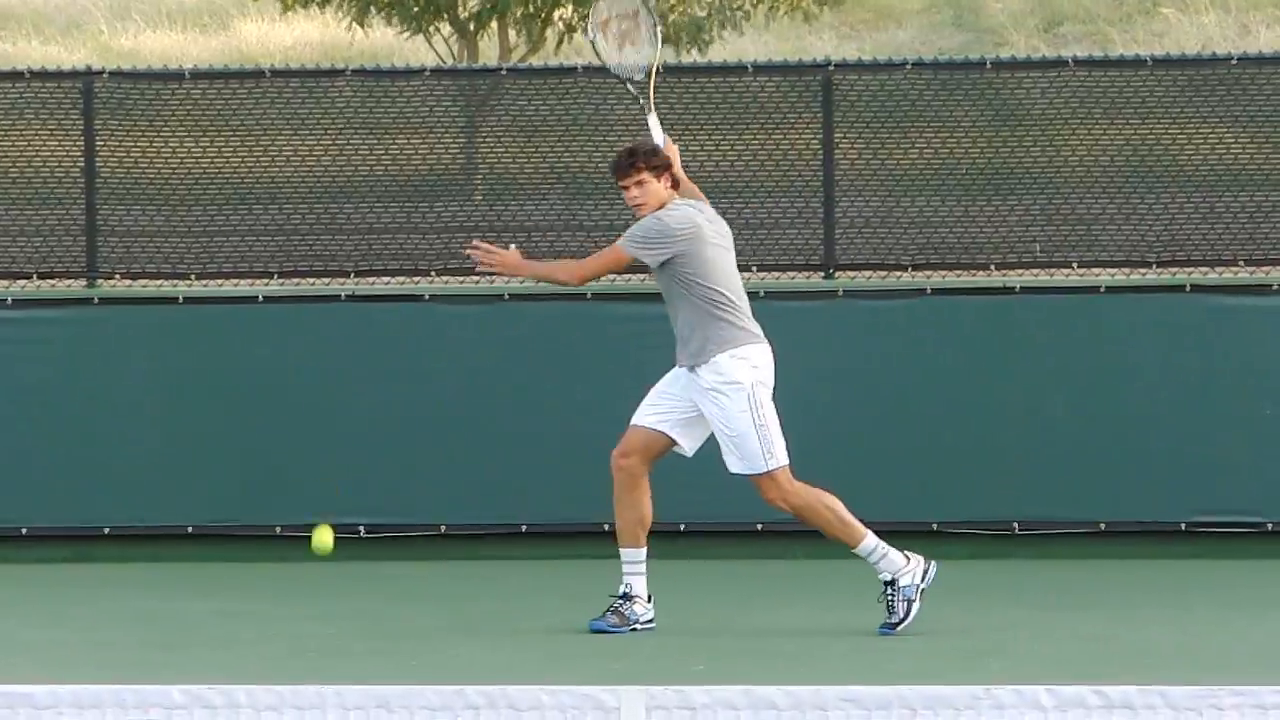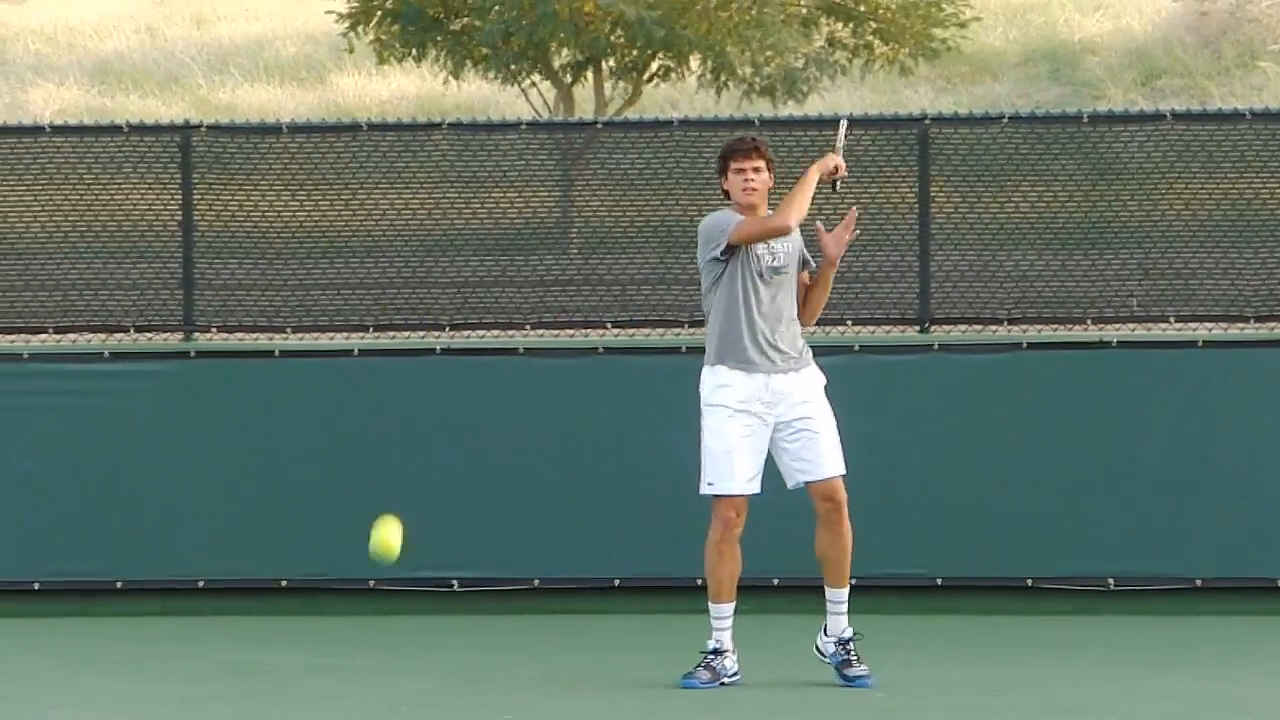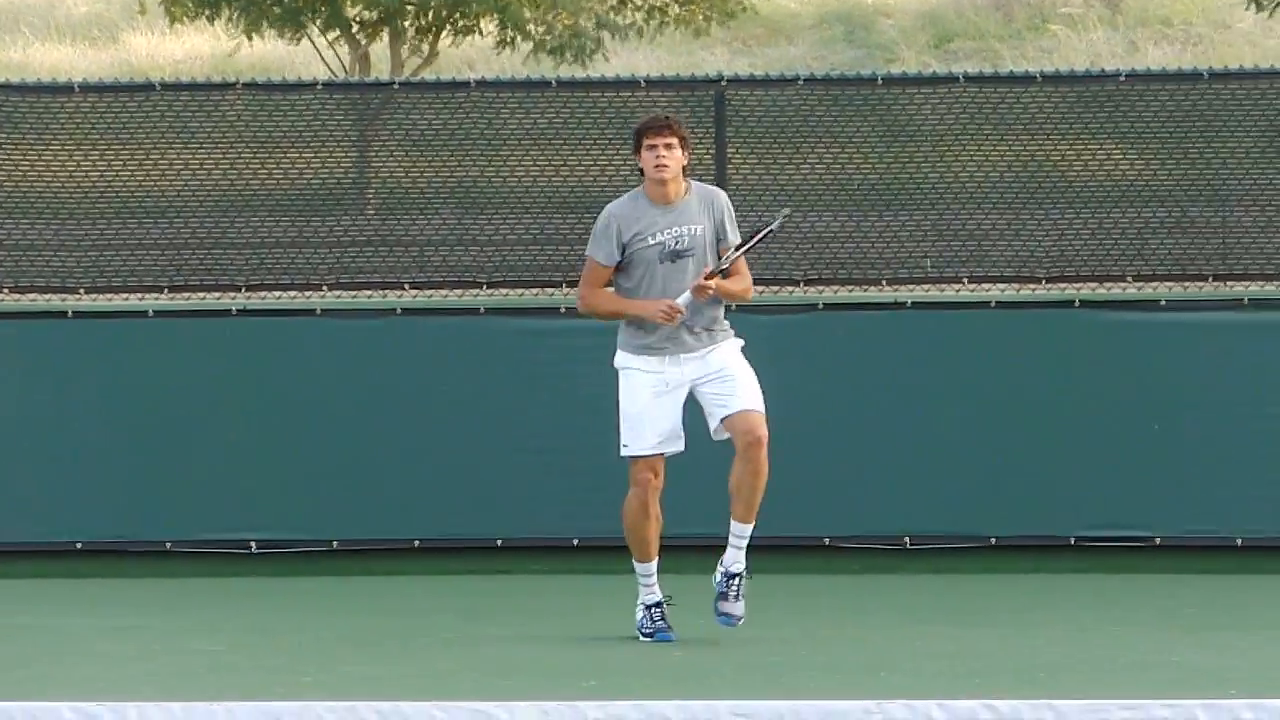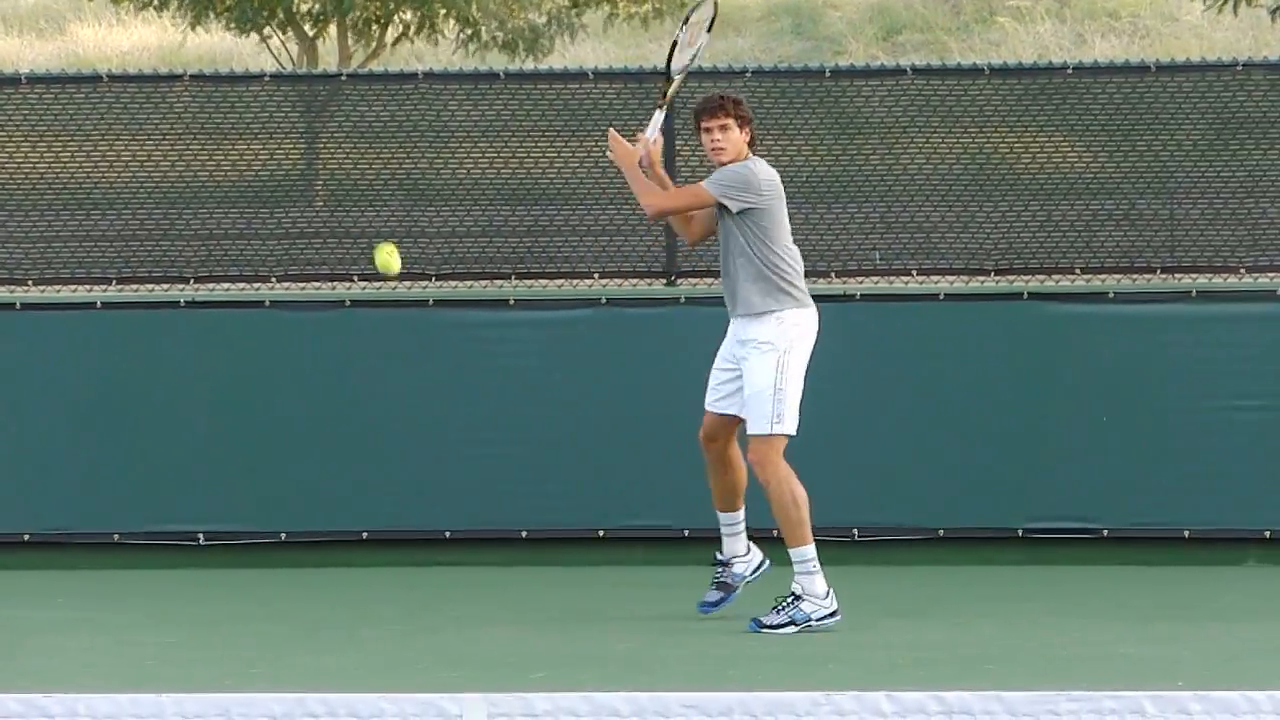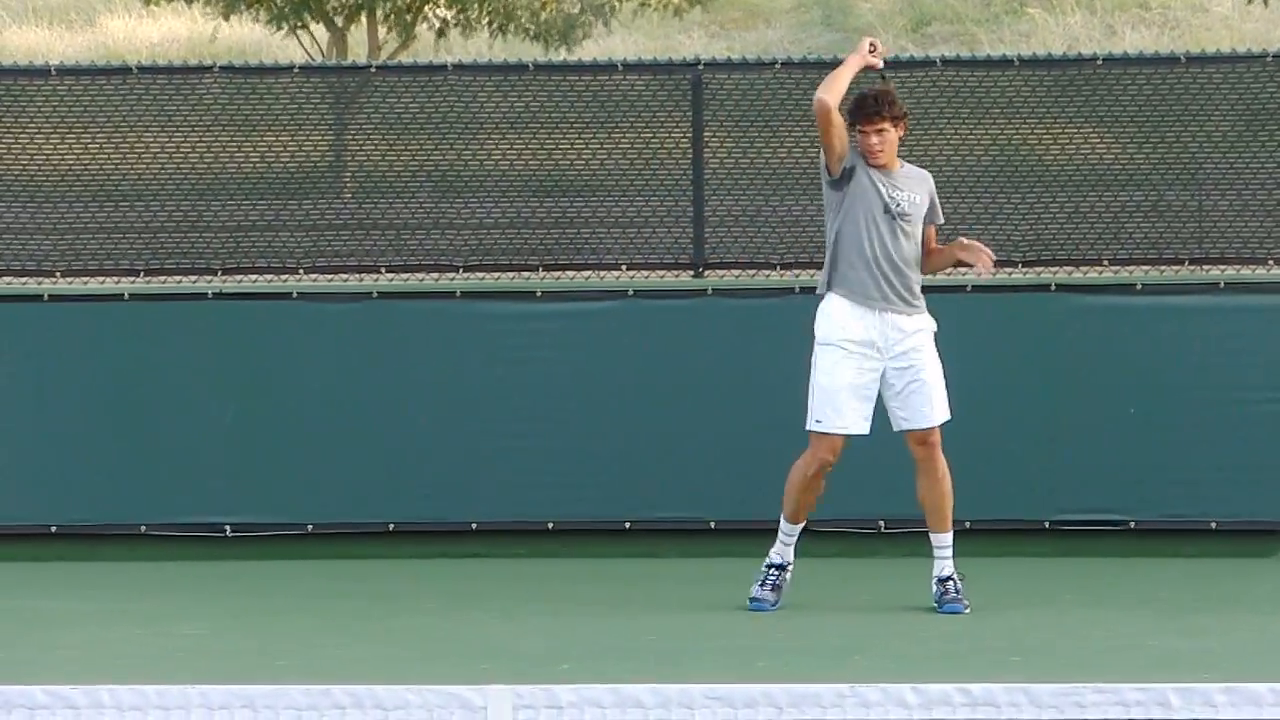
dt=1s
person 1, frame 1
left shoulder: (666, 221)
right shoulder: (700, 213)
left elbow: (583, 270)
left wrist: (520, 266)
right wrist: (675, 161)
left hip: (732, 367)
right hip: (696, 370)
left knee: (779, 491)
right knee: (627, 459)
left ankle: (899, 569)
right ankle: (635, 599)
person 1, frame 2
left shoulder: (791, 234)
right shoulder: (717, 226)
right elbow: (781, 220)
left wrist: (832, 258)
right wrist: (816, 169)
left hip: (797, 382)
right hip: (734, 387)
left knee: (833, 500)
right knee: (728, 517)
left ankle: (838, 634)
right ankle: (721, 652)
person 1, frame 3
left shoulder: (715, 203)
right shoulder: (617, 217)
left elbow: (743, 285)
right elbow: (588, 298)
left wrist: (716, 287)
right wrist: (643, 309)
left hip: (713, 349)
right hip: (645, 361)
left knee: (753, 435)
right knee: (646, 479)
left ankle: (733, 563)
right ankle: (649, 598)
person 1, frame 4
left shoulder: (749, 174)
right shoulder: (733, 177)
left elbow: (658, 207)
right elbow: (692, 232)
left wrist: (629, 164)
right wrist: (658, 170)
left hip: (780, 327)
right hip: (748, 327)
left knee: (764, 458)
right knee: (714, 437)
left ankle: (815, 593)
right ankle: (737, 556)
person 1, frame 5
left shoulder: (922, 181)
right shoulder: (844, 166)
right elbow: (823, 105)
left wrist: (956, 252)
right wrist: (856, 60)
left hip: (909, 326)
right hip: (848, 322)
left knee: (927, 445)
right knee: (824, 449)
left ankle: (945, 571)
right ankle: (780, 558)
